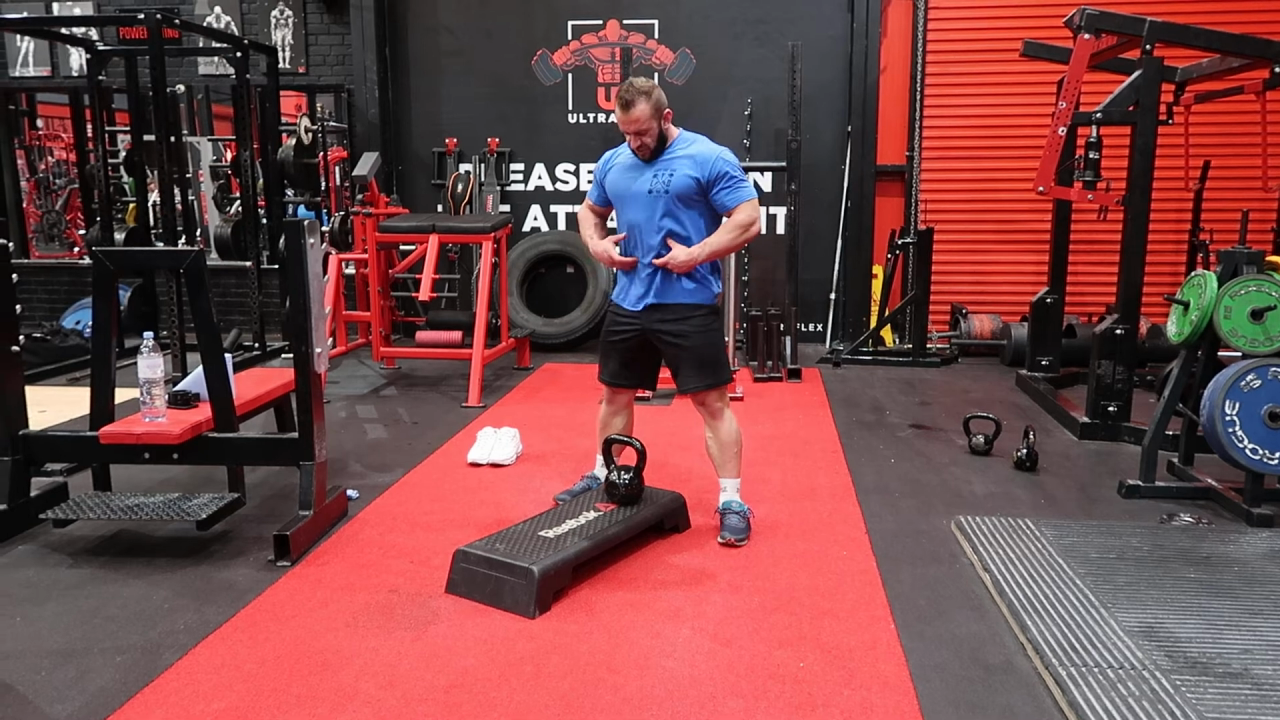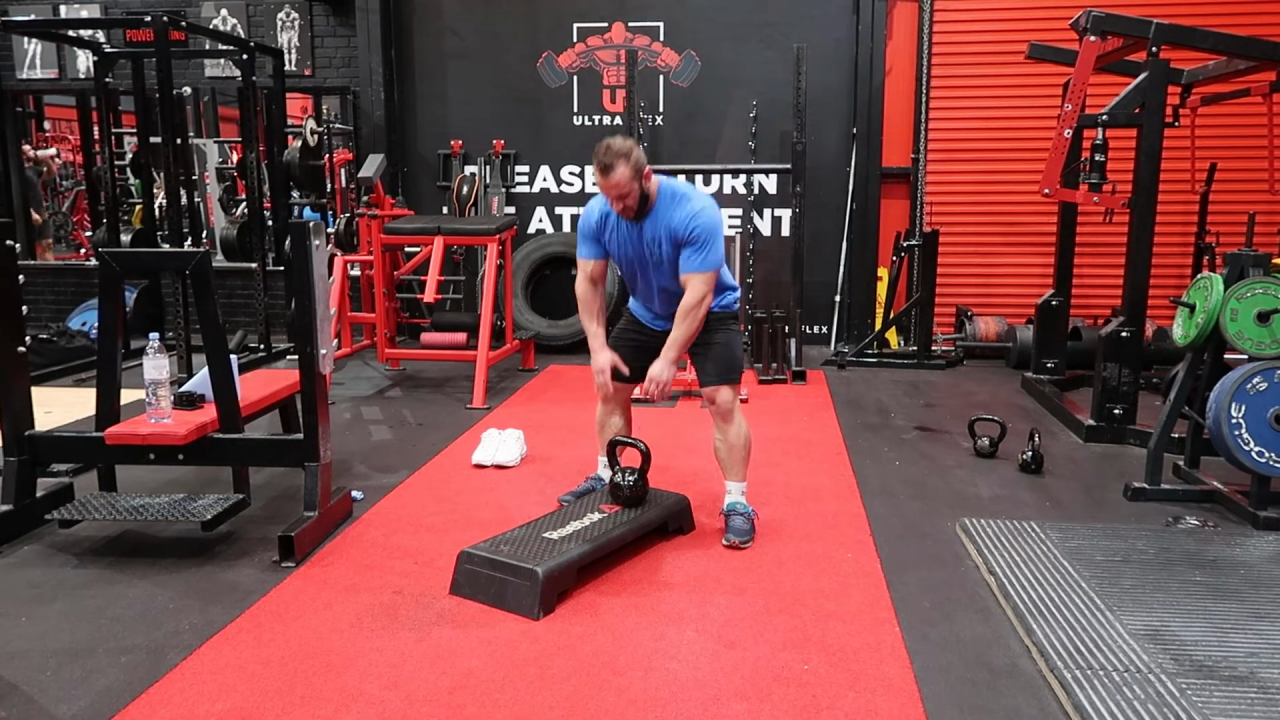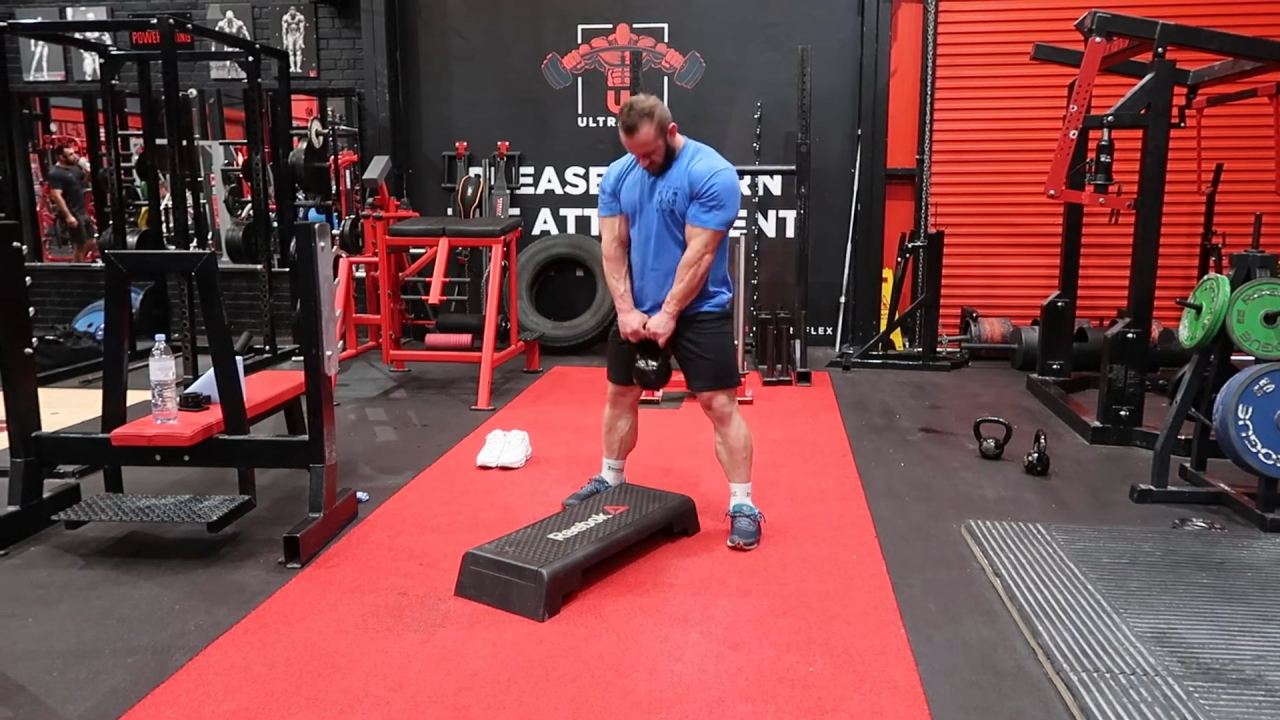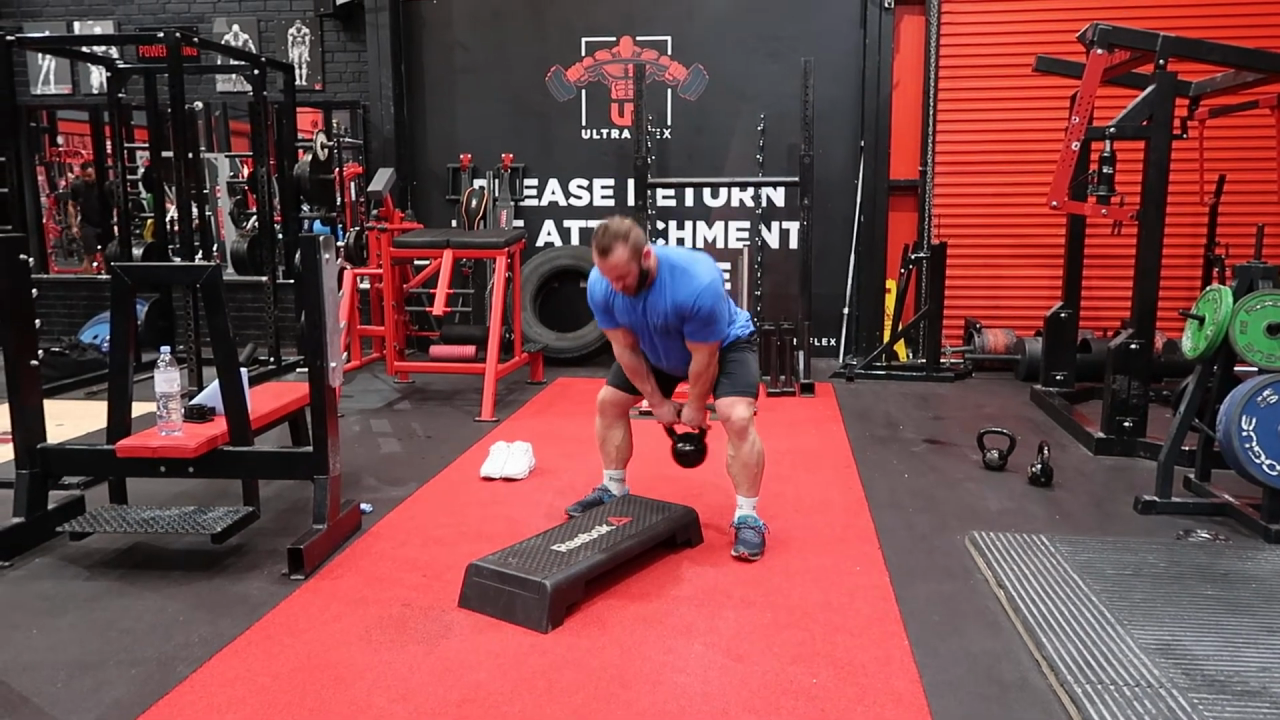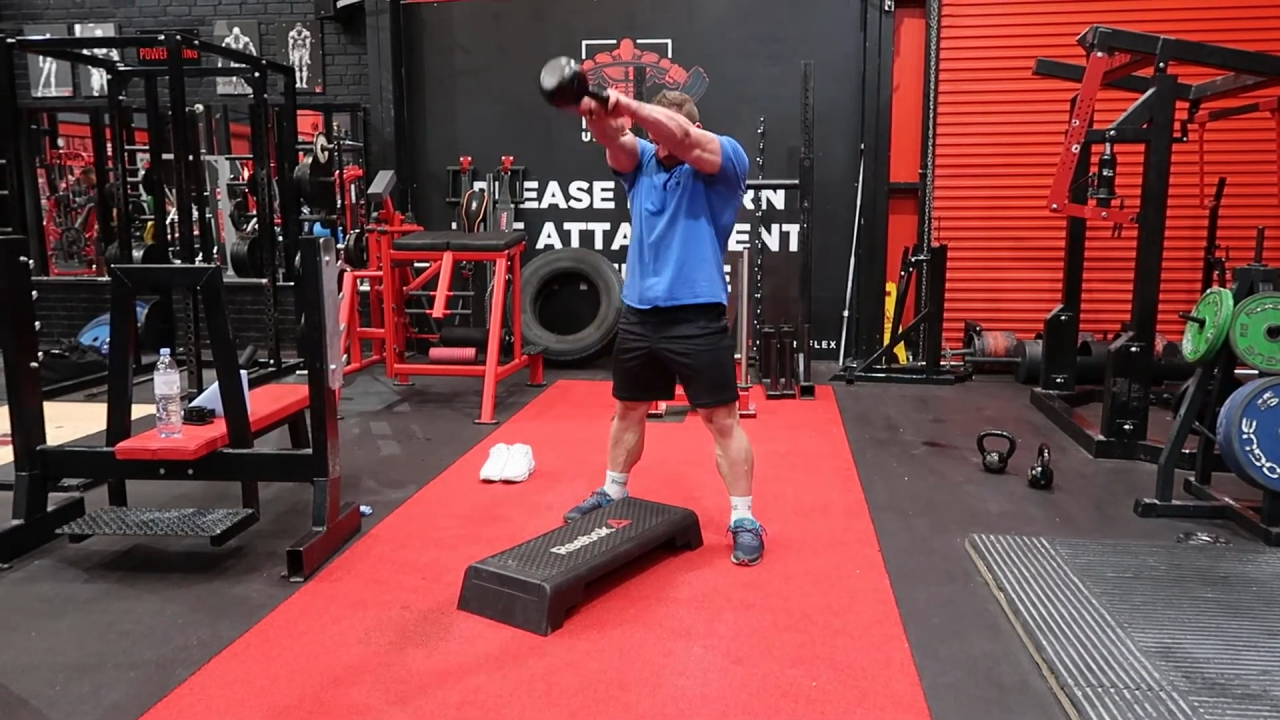
dt=1s
person 1, frame 1
left shoulder: (710, 159)
right shoulder: (612, 163)
left elbow: (748, 220)
right elbow: (590, 211)
left wrist: (695, 255)
right wrist: (597, 245)
left hip: (689, 305)
right hip: (628, 303)
left knee: (712, 401)
right knee: (615, 394)
left ankle: (731, 502)
right ankle: (603, 477)
person 1, frame 2
left shoulder: (696, 211)
right shoulder: (595, 215)
left elbow: (698, 297)
right elbow: (589, 282)
left wrist: (668, 360)
right wrist: (598, 347)
left hip: (711, 312)
right hip: (645, 314)
left knee: (723, 399)
right knee: (609, 387)
left ankle: (737, 503)
right ankle: (605, 477)
person 1, frame 3
left shoulder: (712, 173)
right shoulder: (617, 176)
left elbow: (699, 254)
right elbow: (613, 247)
left wrist: (669, 314)
right wrist: (627, 309)
left hip: (700, 311)
right hip: (639, 312)
left knee: (718, 404)
right knee: (620, 395)
left ankle: (743, 505)
right ankle: (610, 481)
person 1, frame 4
left shoulder: (698, 283)
right shoulder: (600, 287)
left elbow: (704, 357)
right elbow: (626, 350)
left wrist: (695, 408)
right wrist: (658, 403)
left hip: (725, 342)
left knee: (737, 417)
right knee: (608, 401)
left ankle: (747, 517)
right ankle: (613, 489)
person 1, frame 5
left shoulder: (725, 158)
right shoulder: (641, 160)
left elbow: (680, 137)
right elbow: (615, 141)
left wrist: (628, 107)
right wrist: (599, 112)
left hip: (698, 316)
right hip: (638, 313)
left knee: (720, 418)
right knee: (627, 409)
left ankle: (743, 519)
right ankle: (613, 492)
